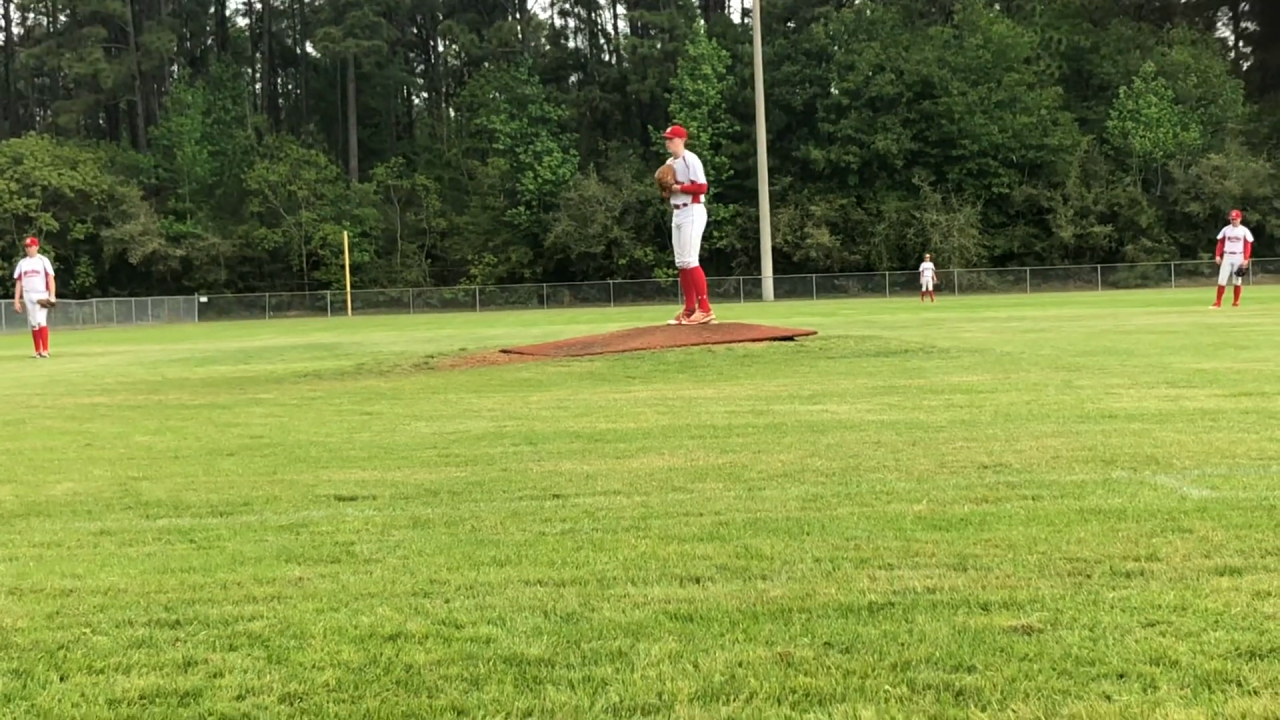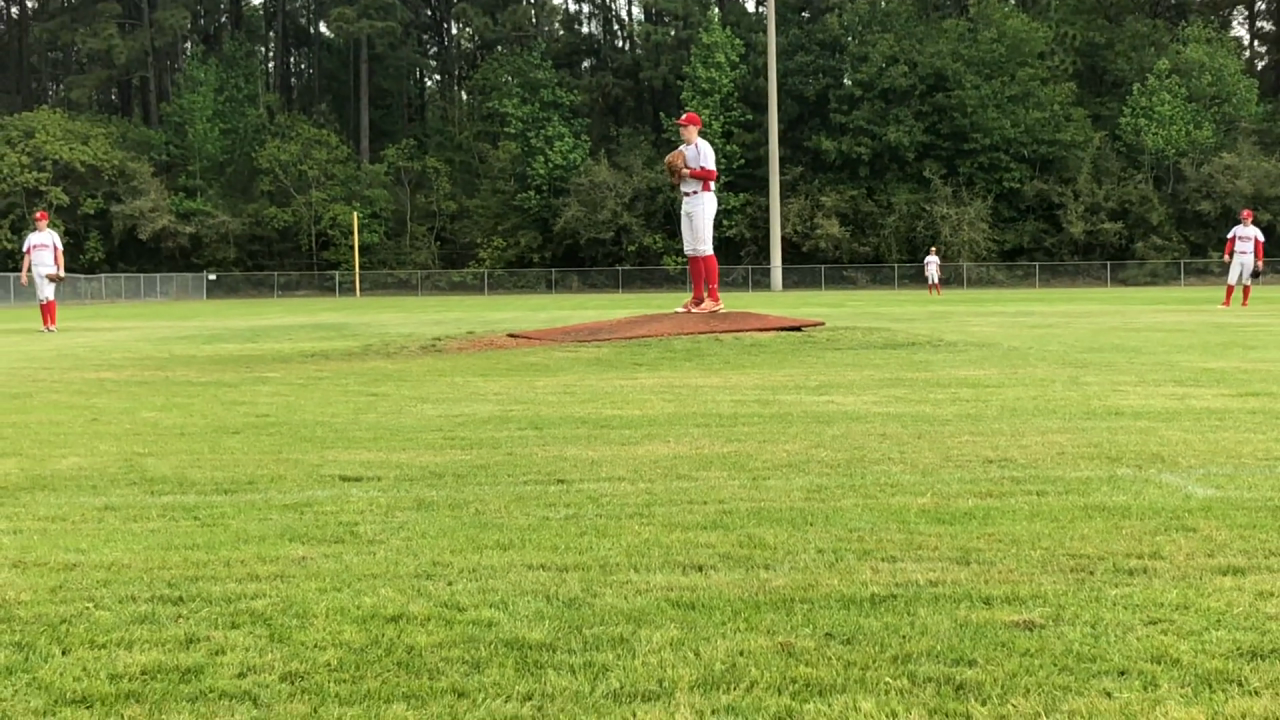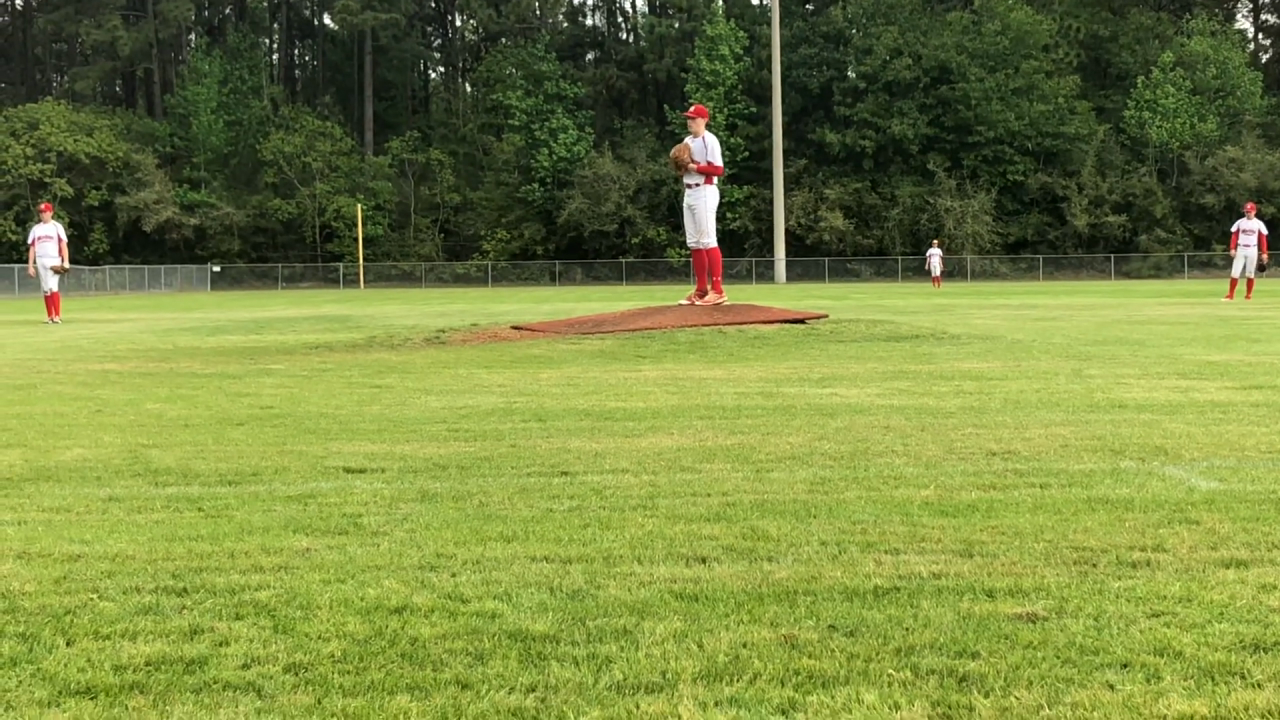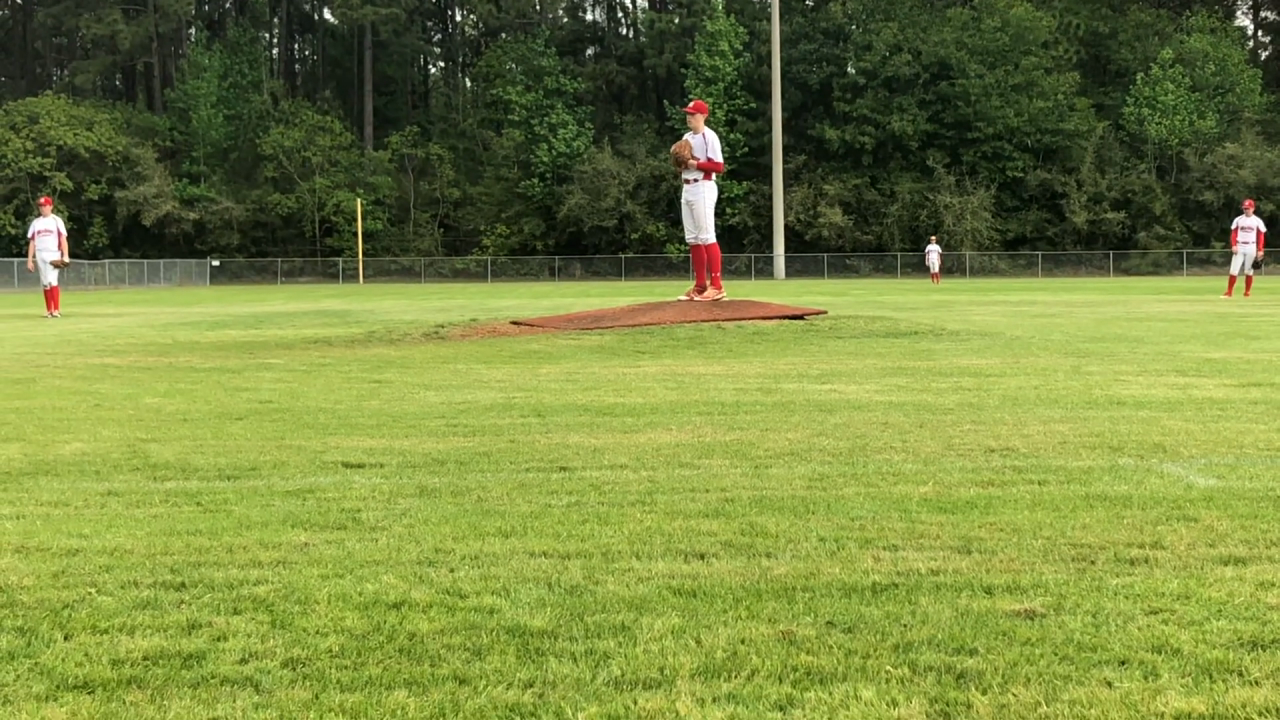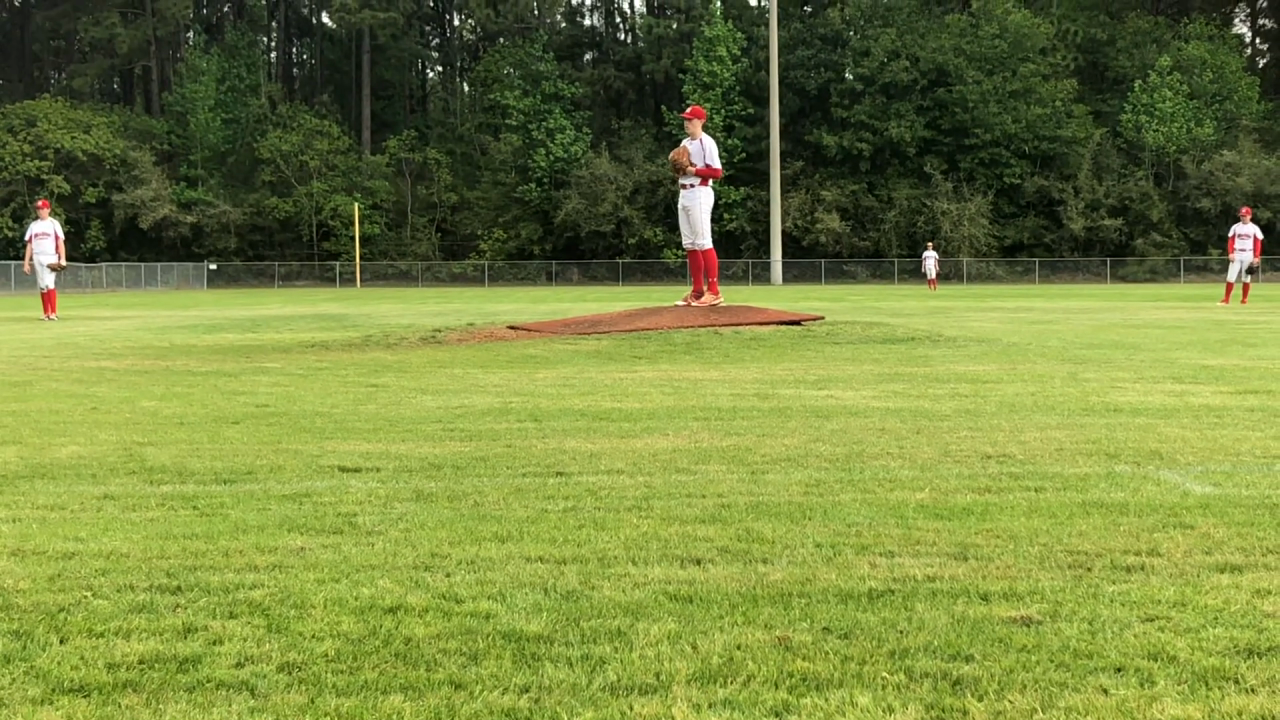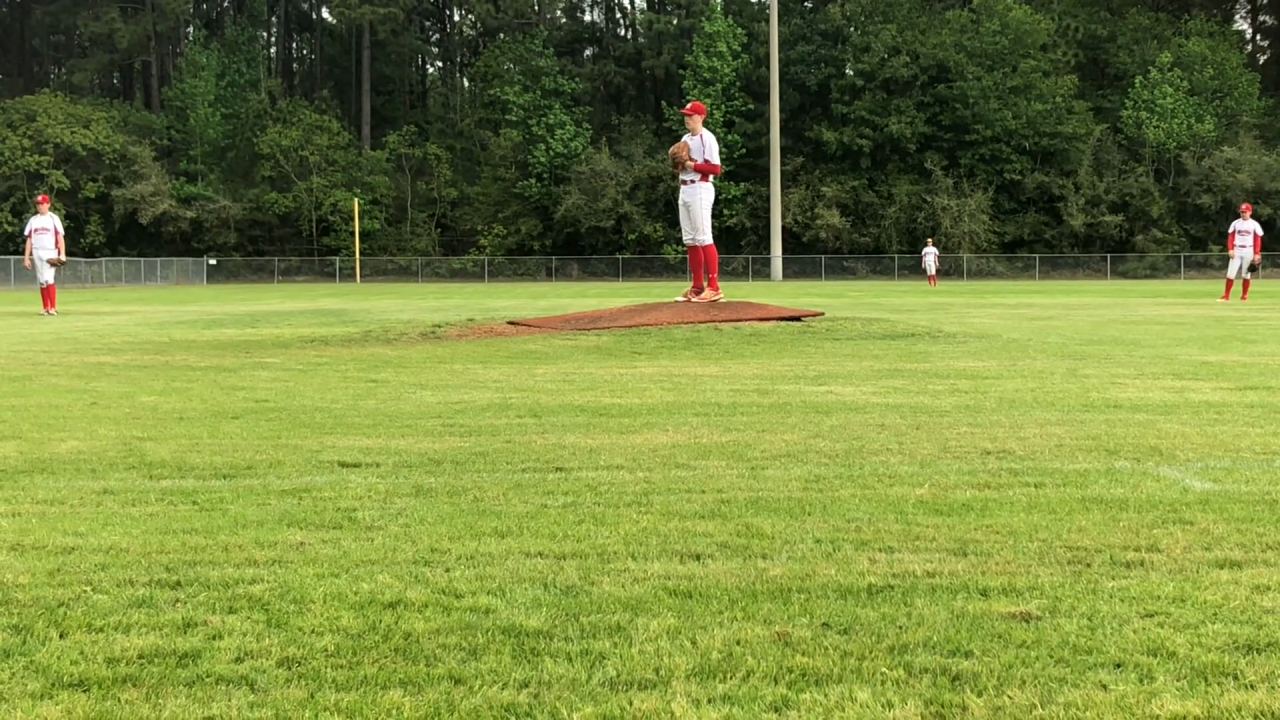
dt=0.3s
person 1, frame 1
left shoulder: (690, 159)
right shoulder: (669, 163)
left elbow: (702, 188)
left wrist: (678, 188)
left hip: (692, 212)
right hip: (677, 214)
left knee: (689, 260)
right knee: (681, 263)
left ankle: (705, 309)
right ankle: (689, 309)
person 1, frame 2
left shoulder: (703, 147)
right shoulder: (681, 150)
left elbow: (711, 175)
left wrist: (688, 172)
left hip: (702, 200)
right hip: (687, 201)
left knee: (703, 249)
right knee: (691, 251)
left ankle: (714, 298)
right ankle: (698, 297)
person 1, frame 3
left shoulder: (710, 140)
right shoulder: (687, 141)
left elbow: (718, 169)
left wrist: (694, 167)
left hip: (705, 193)
right hip: (689, 193)
left knee: (708, 240)
right knee: (694, 243)
left ankle: (717, 291)
right ankle: (701, 289)
person 1, frame 4
left shoulder: (709, 137)
right shoulder: (686, 137)
left elbow: (718, 167)
left wrist: (694, 164)
left hip: (703, 188)
right hip: (687, 189)
left knee: (706, 237)
right knee: (692, 239)
left ankle: (716, 286)
right ankle: (700, 285)
person 1, frame 5
left shoulder: (707, 143)
right shoulder: (684, 143)
left elbow: (716, 172)
left wrist: (691, 170)
left hip: (699, 194)
right hip: (683, 194)
left knee: (703, 242)
right knee: (689, 244)
left ankle: (713, 291)
right ankle: (697, 290)
person 1, frame 6
left shoulder: (707, 138)
right shoulder: (685, 139)
left elbow: (715, 169)
left wrist: (690, 165)
left hip: (700, 190)
right hip: (684, 189)
left knee: (703, 238)
right knee: (690, 240)
left ankle: (713, 287)
right ankle: (697, 286)
